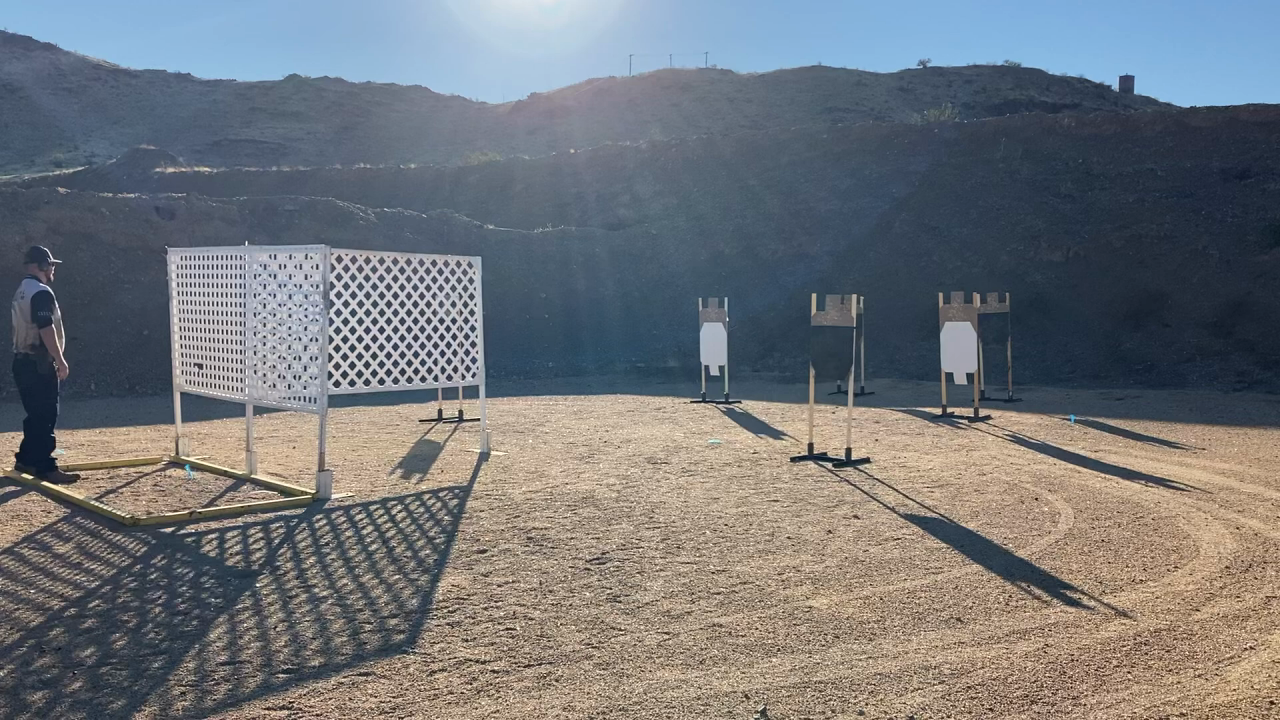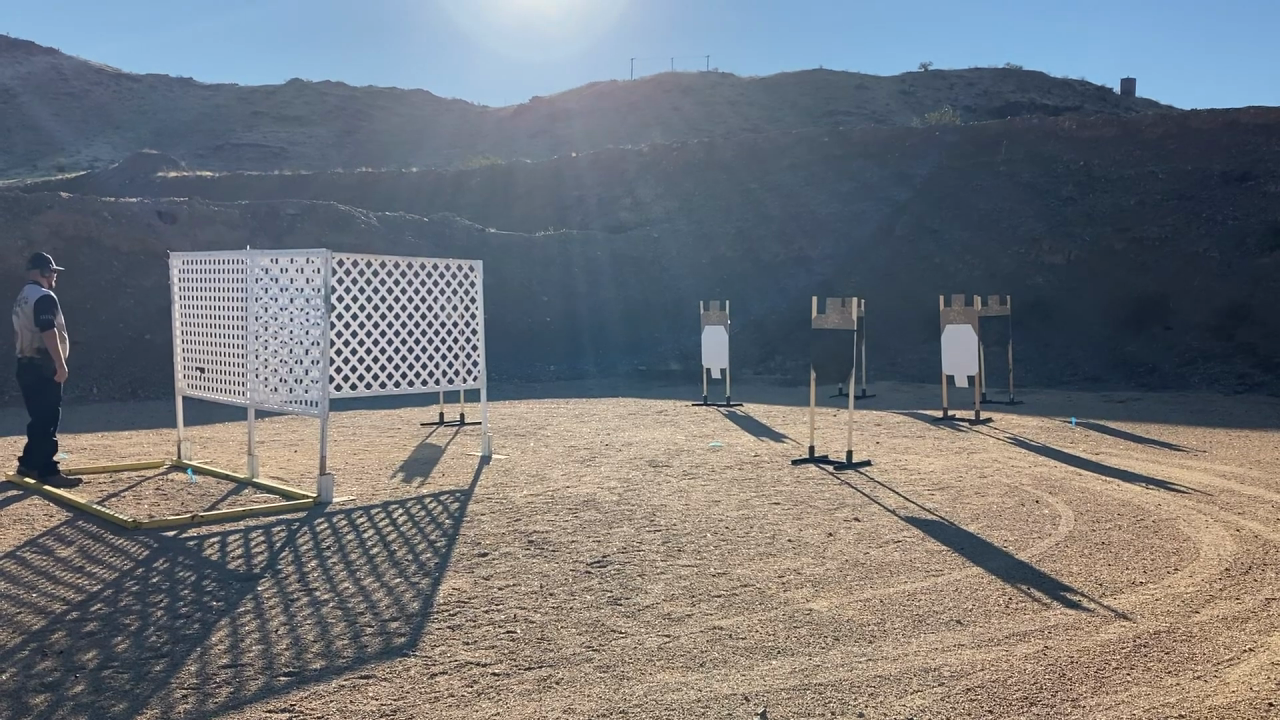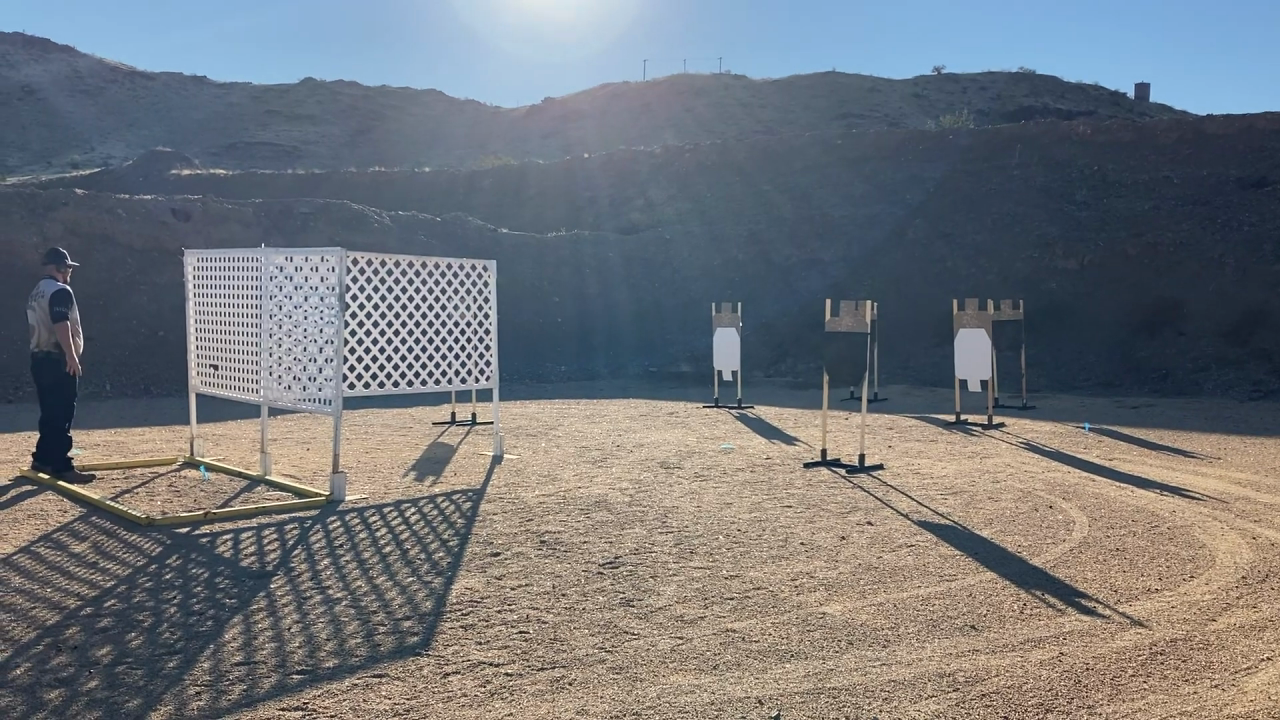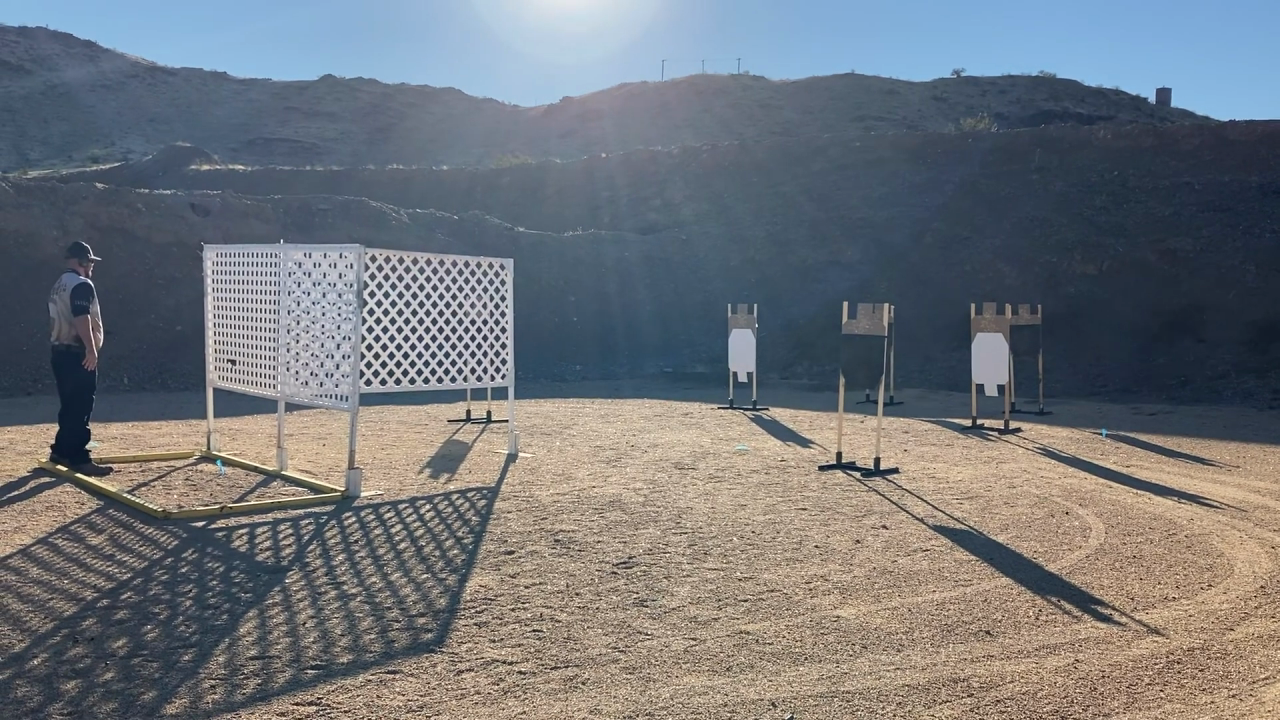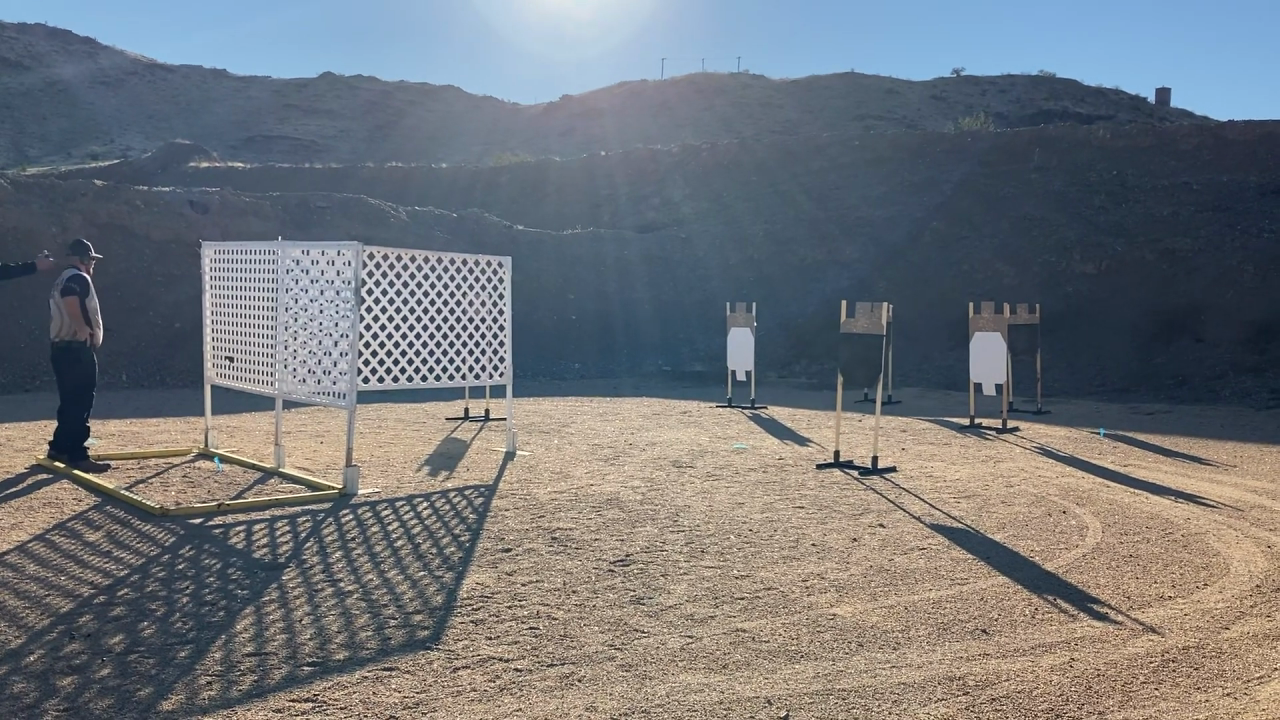
dt=1s
person 1, frame 1
left shoulder: (22, 291)
right shoulder: (41, 292)
right elbow: (46, 329)
right wrist: (60, 360)
left hip: (23, 361)
right hip: (38, 363)
left knee: (35, 415)
right knee: (45, 416)
left ankle: (26, 460)
right ankle: (45, 467)
person 1, frame 2
left shoulder: (22, 298)
right shoulder: (44, 297)
right elbow: (49, 333)
right wrist: (61, 364)
left hip: (26, 365)
right hip: (42, 367)
left knee: (39, 419)
right knee: (48, 420)
left ankle: (29, 464)
right ankle: (47, 471)
person 1, frame 3
left shoulder: (36, 292)
right shoulder: (60, 291)
right elbow: (61, 325)
right wrist: (72, 356)
left hip: (40, 359)
right hip: (58, 360)
left knee: (50, 413)
right knee: (62, 414)
left ankle: (43, 459)
right ankle: (61, 466)
person 1, frame 4
left shoulder: (58, 285)
right shoulder: (82, 284)
right elbow: (82, 318)
right wrist: (91, 349)
left hip: (60, 351)
right hip: (78, 353)
left knee: (69, 405)
right knee: (80, 407)
left ankle: (61, 451)
right ankle: (79, 458)
person 1, frame 5
left shoulder: (63, 281)
right shoulder: (79, 279)
right elbow: (69, 296)
right wrist: (83, 327)
left hip: (61, 348)
right hip: (77, 351)
left knee: (69, 402)
right knee: (80, 404)
left ankle: (59, 447)
right ankle: (77, 456)
